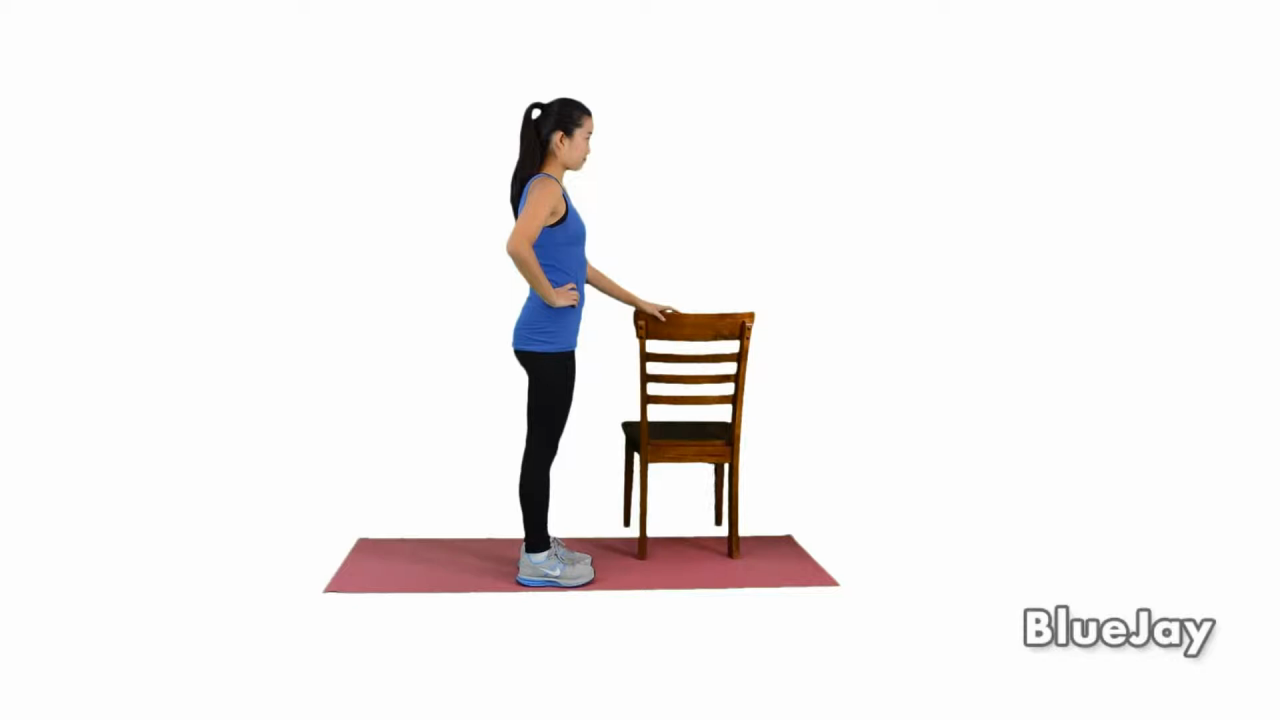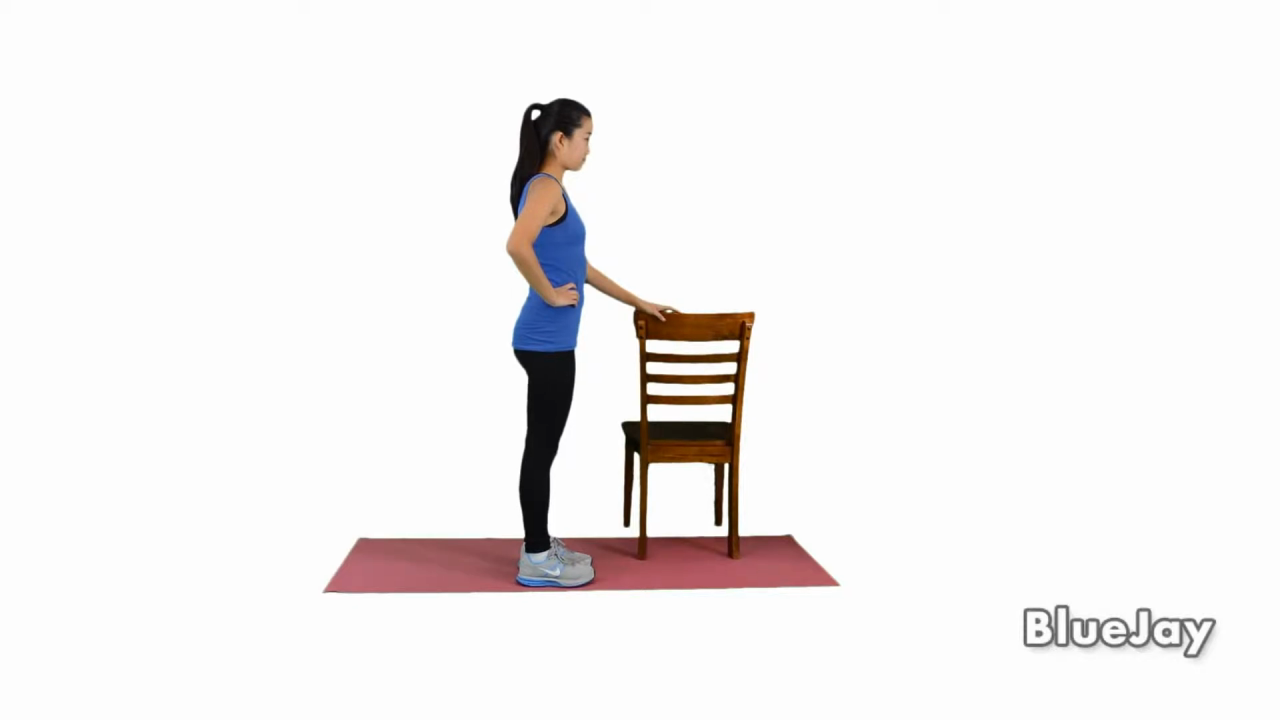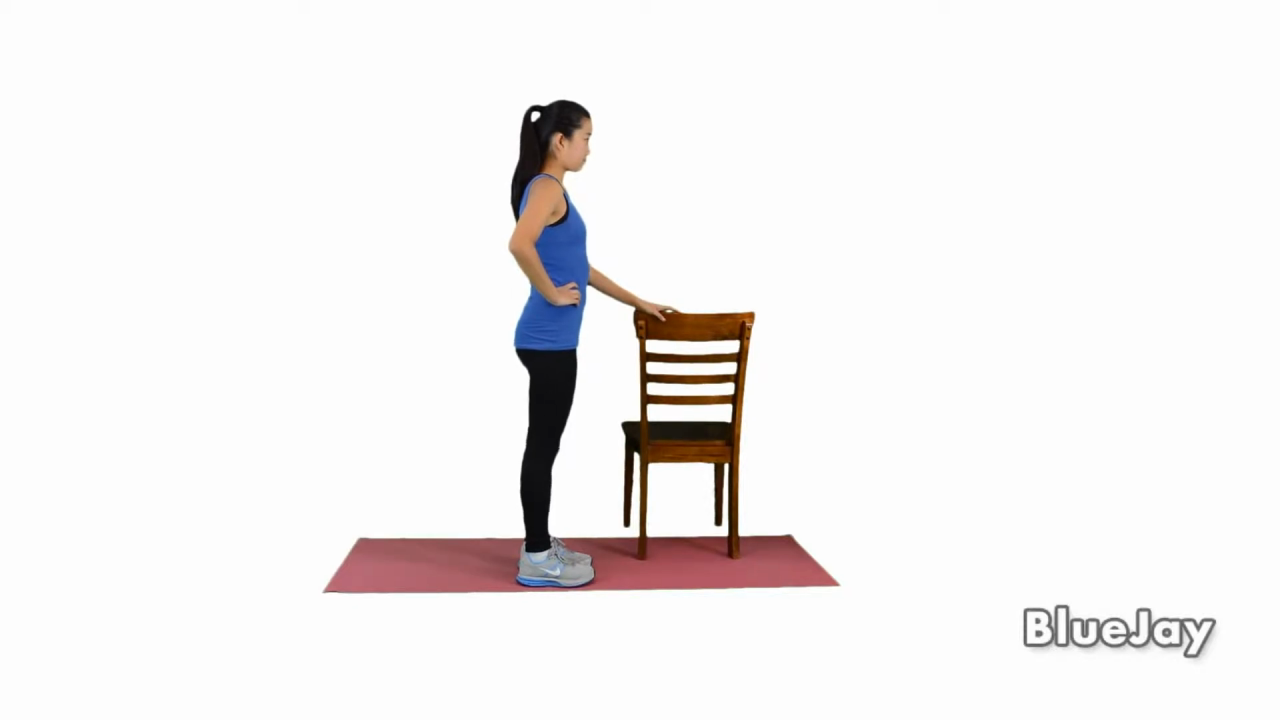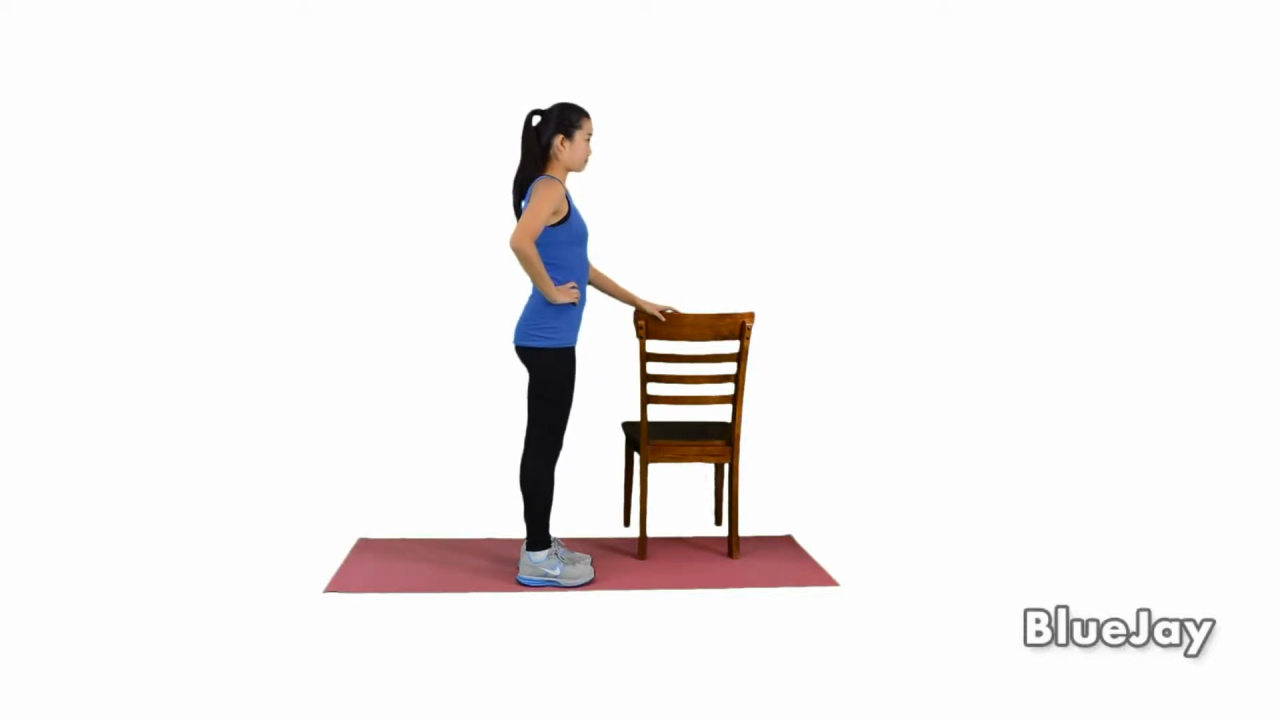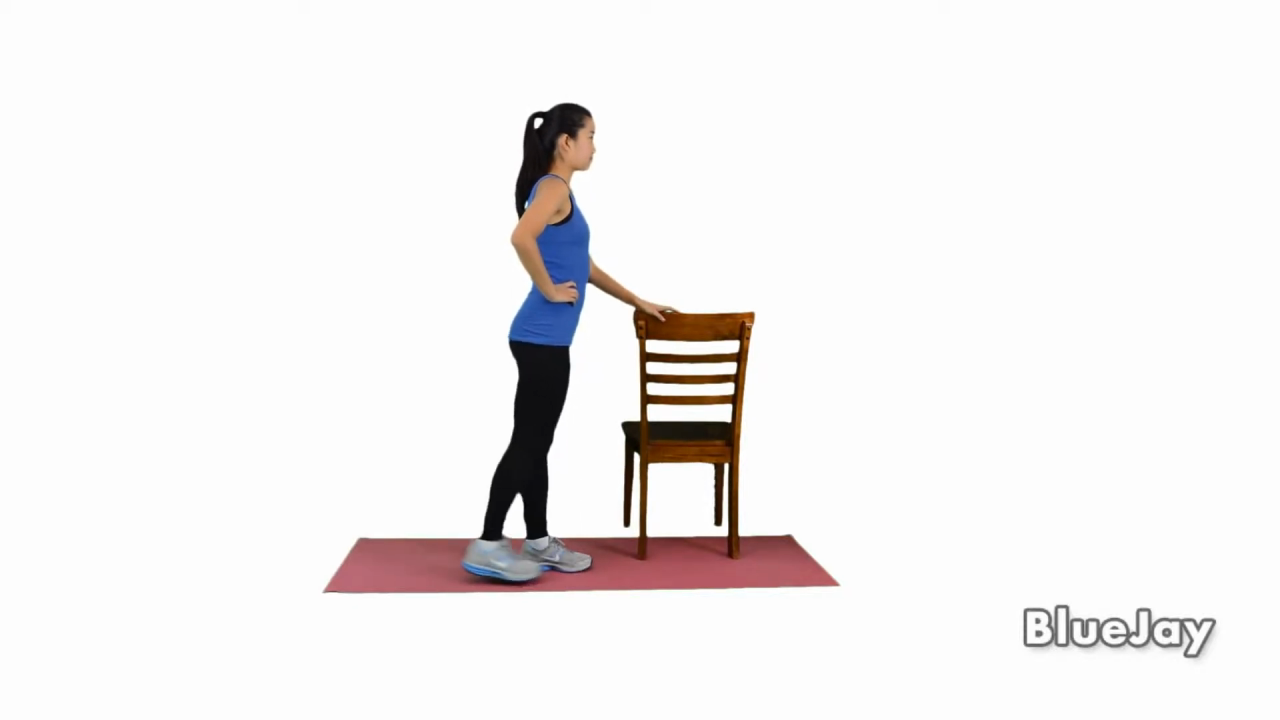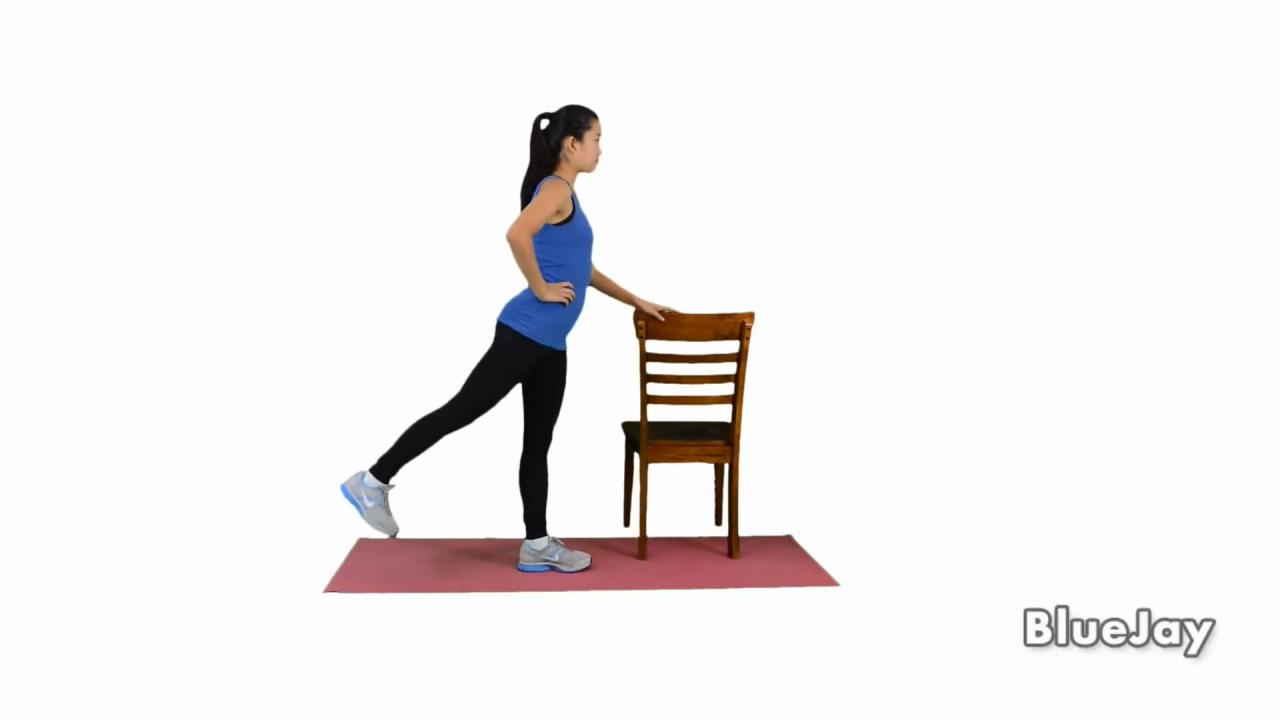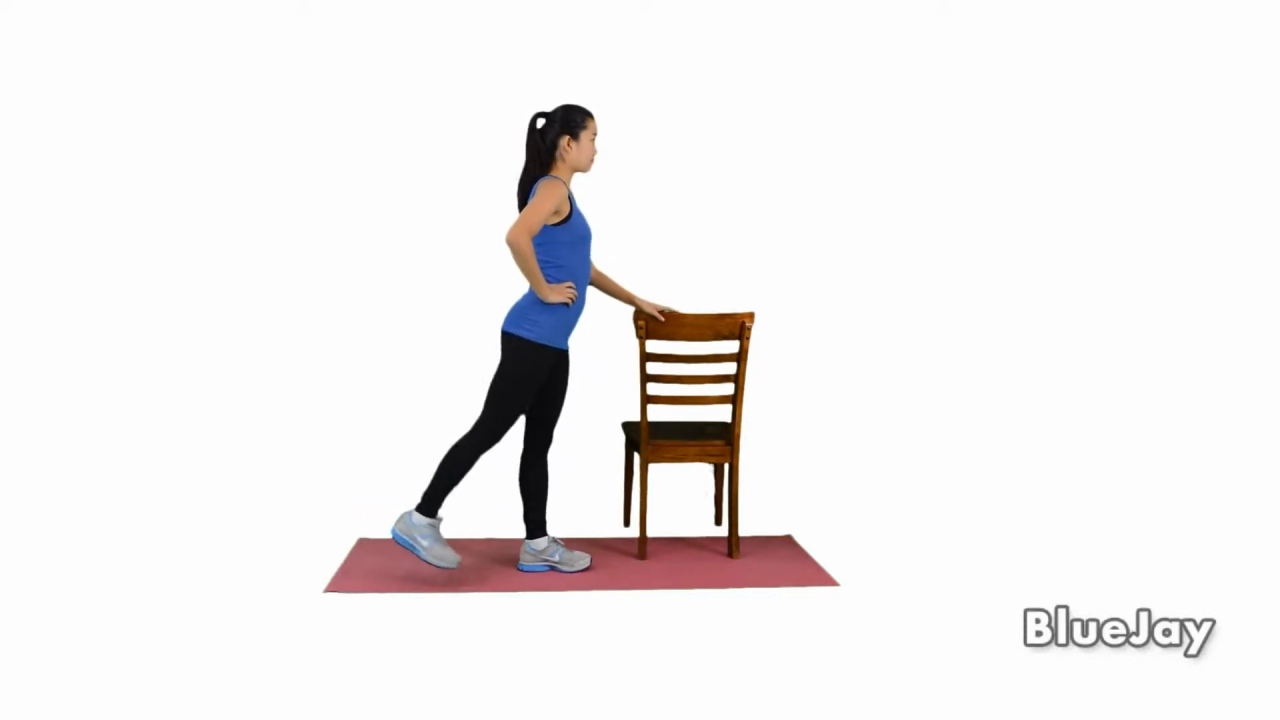
dt=0.7s
person 1, frame 1
left shoulder: (551, 188)
right shoulder: (545, 187)
left elbow: (581, 267)
right elbow: (518, 245)
left wrist: (639, 302)
right wrist: (549, 295)
left hip: (552, 339)
right hip: (546, 340)
left knee: (543, 447)
right knee: (541, 448)
left ankle: (540, 546)
right ankle: (536, 561)
person 1, frame 2
left shoulder: (551, 189)
right shoulder: (545, 187)
left elbow: (580, 267)
right elbow: (517, 245)
left wrist: (639, 303)
right wrist: (549, 294)
left hip: (552, 340)
right hip: (546, 340)
left knee: (544, 446)
right knee: (541, 448)
left ankle: (540, 546)
right ankle: (536, 560)
person 1, frame 3
left shoulder: (551, 190)
right shoulder: (546, 187)
left elbow: (581, 268)
right elbow: (520, 244)
left wrist: (639, 303)
right wrist: (551, 293)
left hip: (554, 339)
right hip: (548, 339)
left knee: (544, 445)
right knee: (542, 446)
left ankle: (540, 546)
right ankle: (536, 559)
person 1, frame 4
left shoulder: (554, 190)
right shoulder: (548, 188)
left elbow: (582, 268)
right elbow: (520, 241)
left wrist: (639, 302)
right wrist: (550, 292)
left hip: (552, 337)
right hip: (547, 338)
left knee: (545, 443)
right knee: (543, 445)
left ankle: (541, 545)
right ankle: (536, 558)
person 1, frame 5
left shoulder: (559, 190)
right shoulder: (553, 187)
left elbow: (584, 265)
right elbow: (522, 238)
left wrist: (639, 302)
right wrist: (548, 289)
left hip: (550, 338)
right hip: (541, 336)
left knee: (537, 443)
right knee: (528, 441)
left ankle: (538, 542)
right ankle: (488, 545)
person 1, frame 6
left shoulder: (565, 193)
right shoulder: (555, 188)
left elbow: (582, 268)
right elbow: (517, 234)
left wrist: (636, 301)
right wrist: (540, 287)
left hip: (549, 342)
right hip: (526, 332)
left knee: (539, 443)
right knee: (461, 412)
left ankle: (537, 545)
right ankle: (373, 482)
person 1, frame 7
left shoulder: (561, 192)
right shoulder: (552, 188)
left elbow: (584, 268)
right elbow: (517, 237)
left wrist: (637, 302)
right wrist: (542, 290)
left hip: (552, 342)
right hip: (532, 336)
left knee: (538, 443)
right knee: (489, 429)
left ankle: (537, 544)
right ankle: (420, 519)
